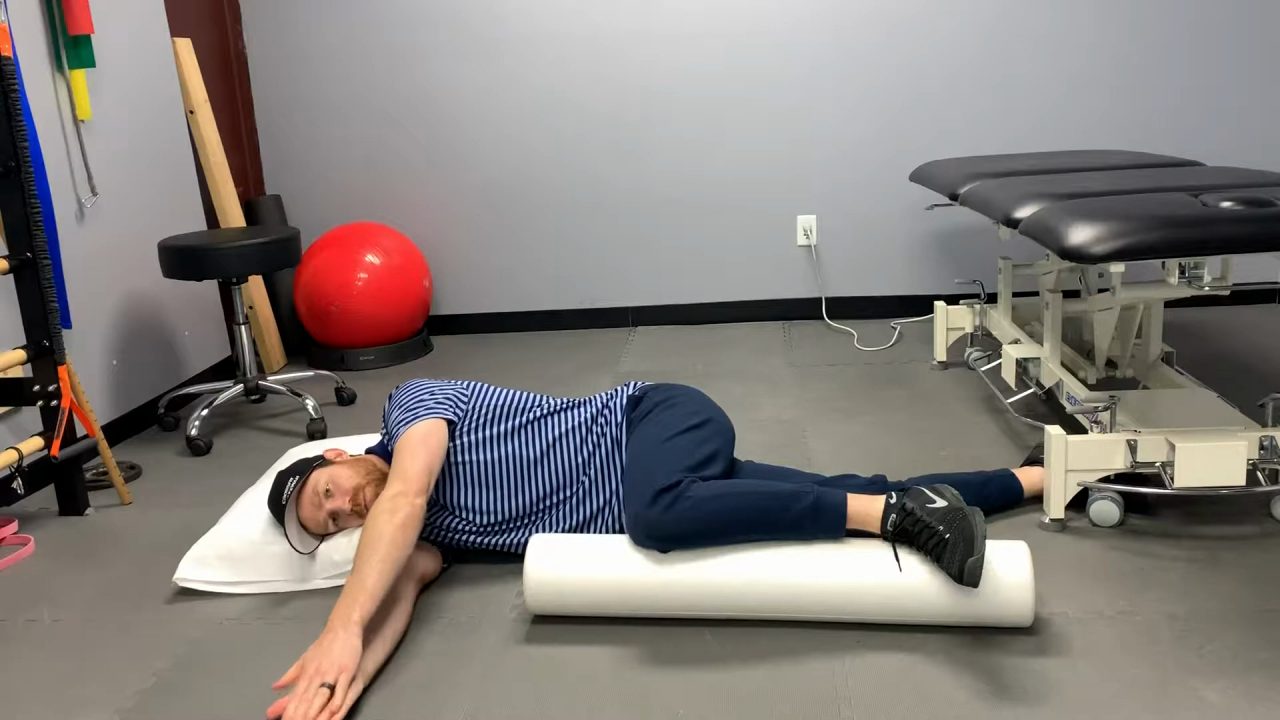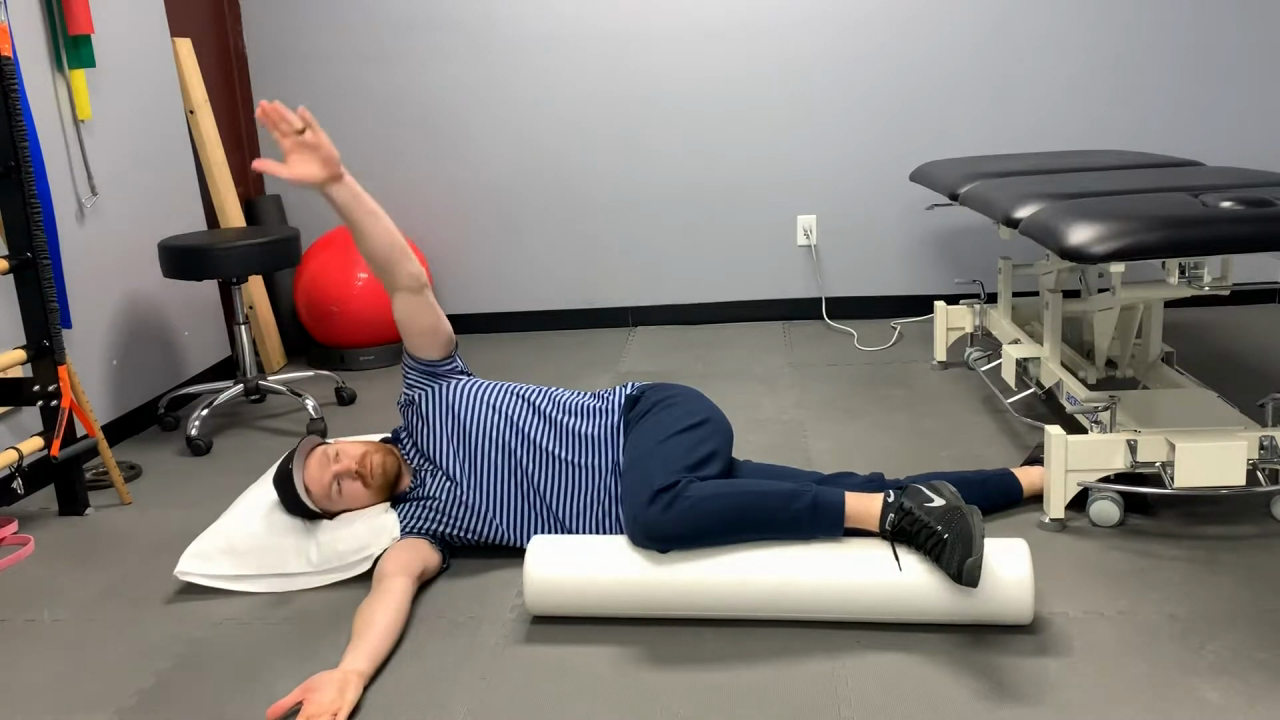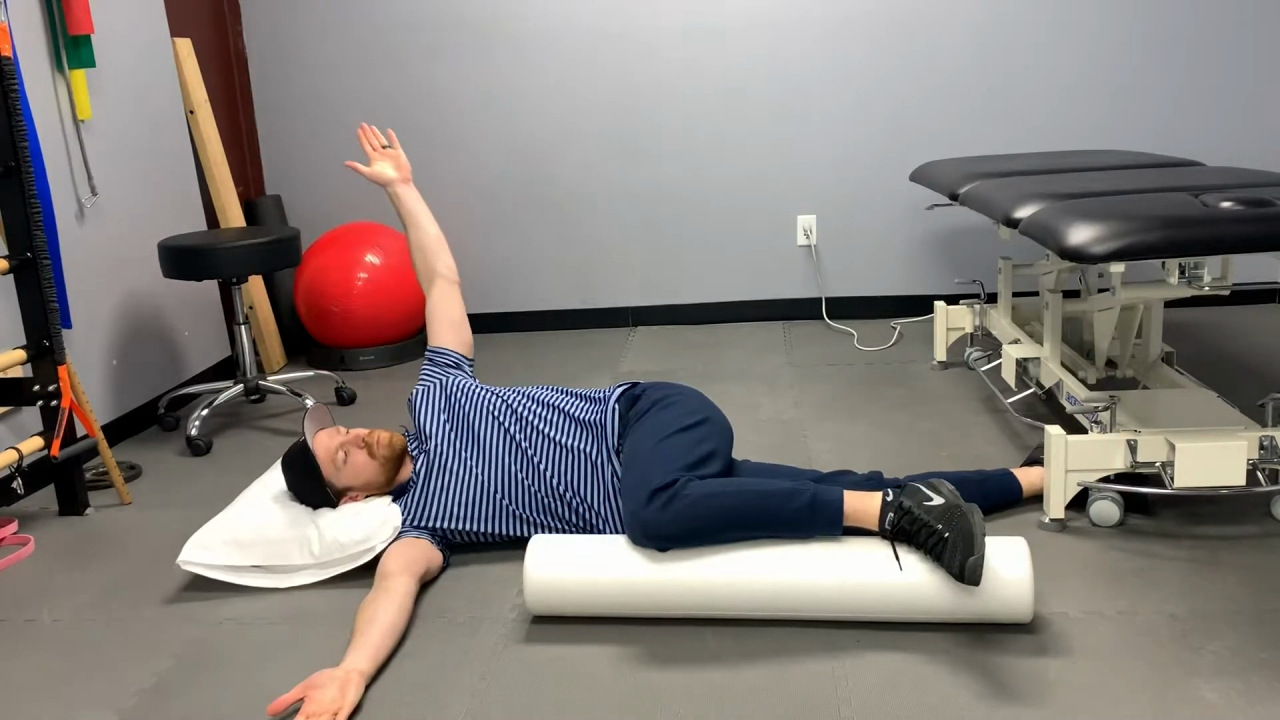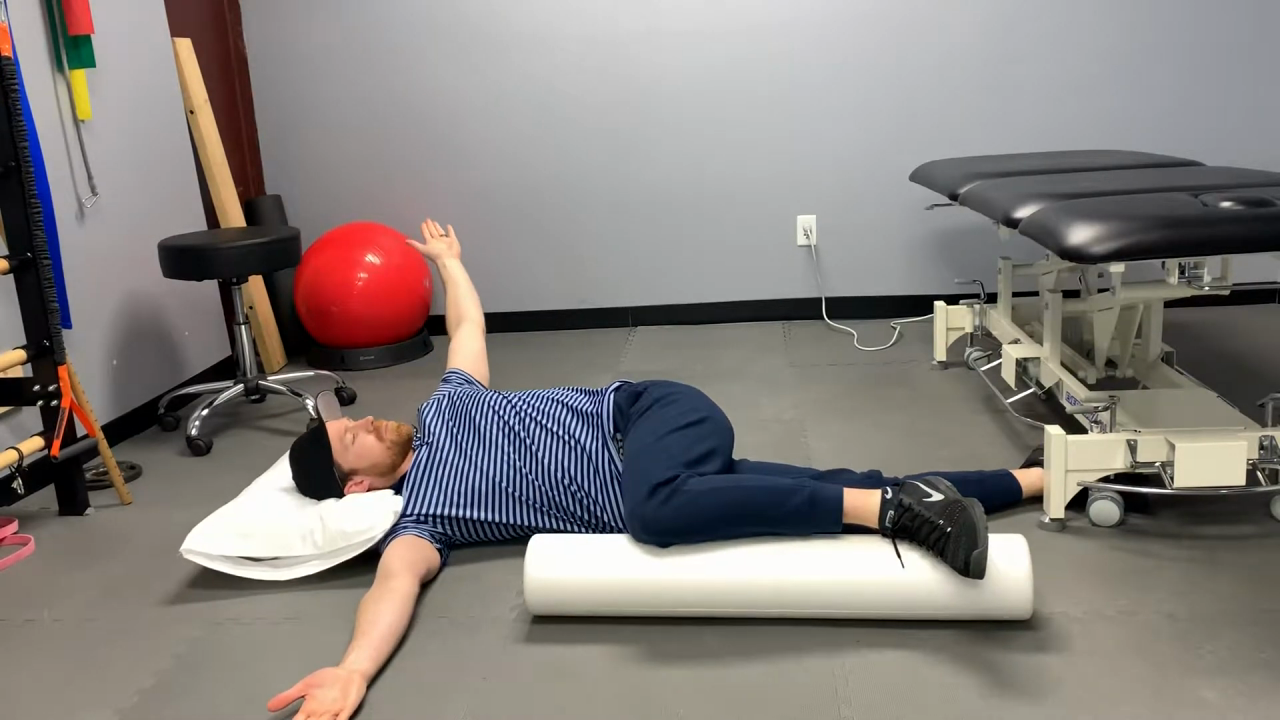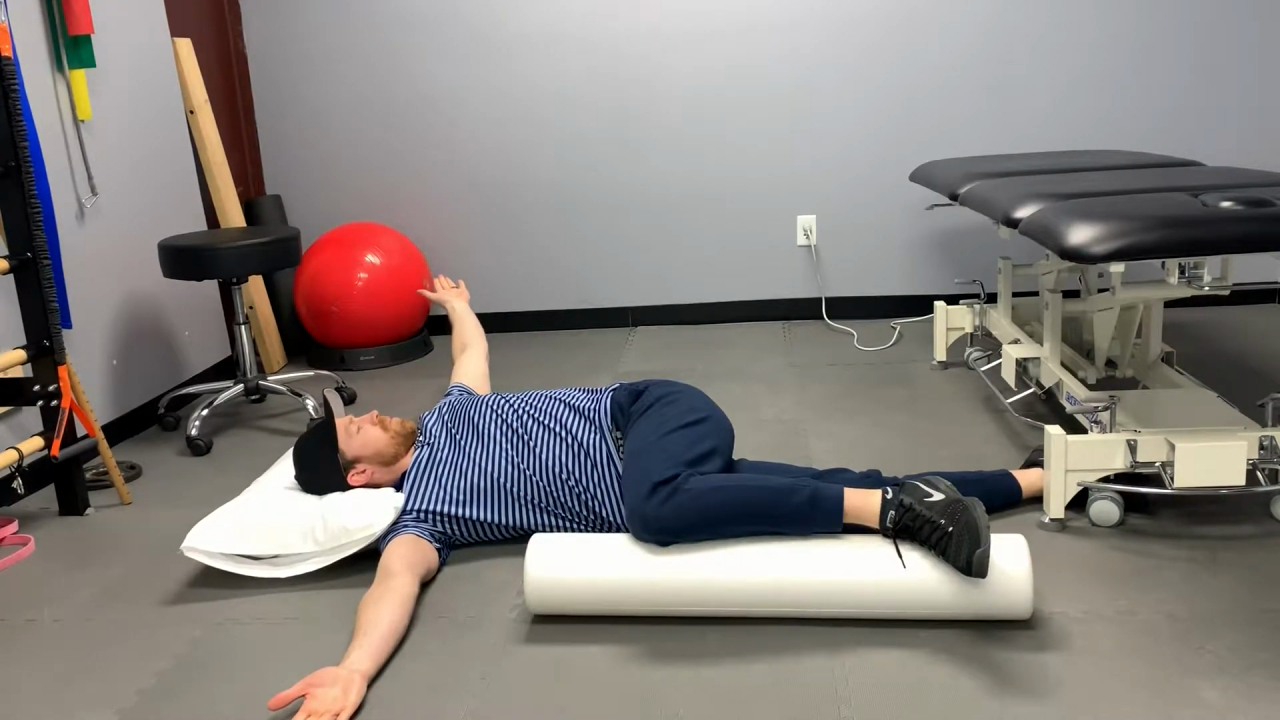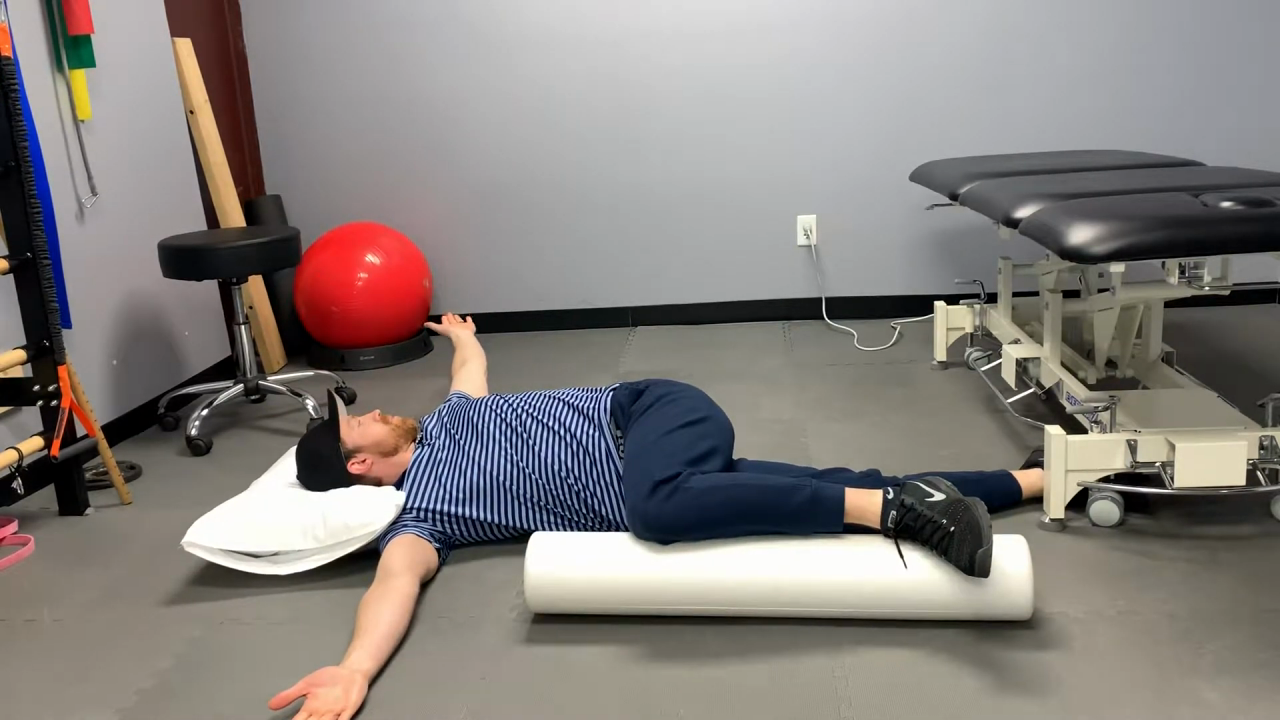
dt=0.7s
person 1, frame 1
left shoulder: (411, 403)
right shoulder: (431, 530)
left elbow: (406, 494)
right elbow: (400, 583)
left wrist: (340, 626)
left hip: (656, 422)
right hip: (644, 509)
left knee: (660, 512)
right knee: (849, 498)
left ankle: (899, 509)
right ankle: (1040, 475)
person 1, frame 2
left shoulder: (428, 399)
right shoulder: (422, 518)
left elbow: (408, 283)
right elbow: (394, 583)
left wrist: (335, 182)
left hip: (657, 419)
right hip: (658, 504)
left knee: (660, 513)
right knee: (850, 499)
left ankle: (899, 513)
right ankle: (1039, 476)
person 1, frame 3
left shoulder: (434, 395)
right shoulder: (420, 518)
left elbow: (443, 284)
right elbow: (397, 582)
left wrist: (400, 187)
left hip: (655, 414)
right hip: (643, 501)
left knee: (658, 510)
right knee: (837, 496)
left ankle: (897, 508)
right ankle: (1041, 477)
person 1, frame 4
left shoulder: (443, 406)
right shoulder: (418, 516)
left elbow: (468, 324)
right elbow: (396, 582)
left hip: (651, 412)
right hip: (641, 495)
left knee: (656, 504)
right knee: (836, 494)
left ankle: (894, 506)
person 1, frame 5
left shoulder: (447, 414)
right shoulder: (418, 516)
left elbow: (475, 349)
right elbow: (397, 581)
left hip: (652, 412)
right hip: (638, 493)
left knee: (658, 503)
right knee: (832, 492)
left ankle: (894, 506)
person 1, frame 6
left shoulder: (446, 417)
right shoulder: (418, 516)
left elbow: (474, 362)
right elbow: (396, 580)
left hip: (652, 410)
right hip: (645, 493)
left knee: (658, 503)
right knee: (837, 493)
left ankle: (896, 504)
right ankle: (1035, 479)
